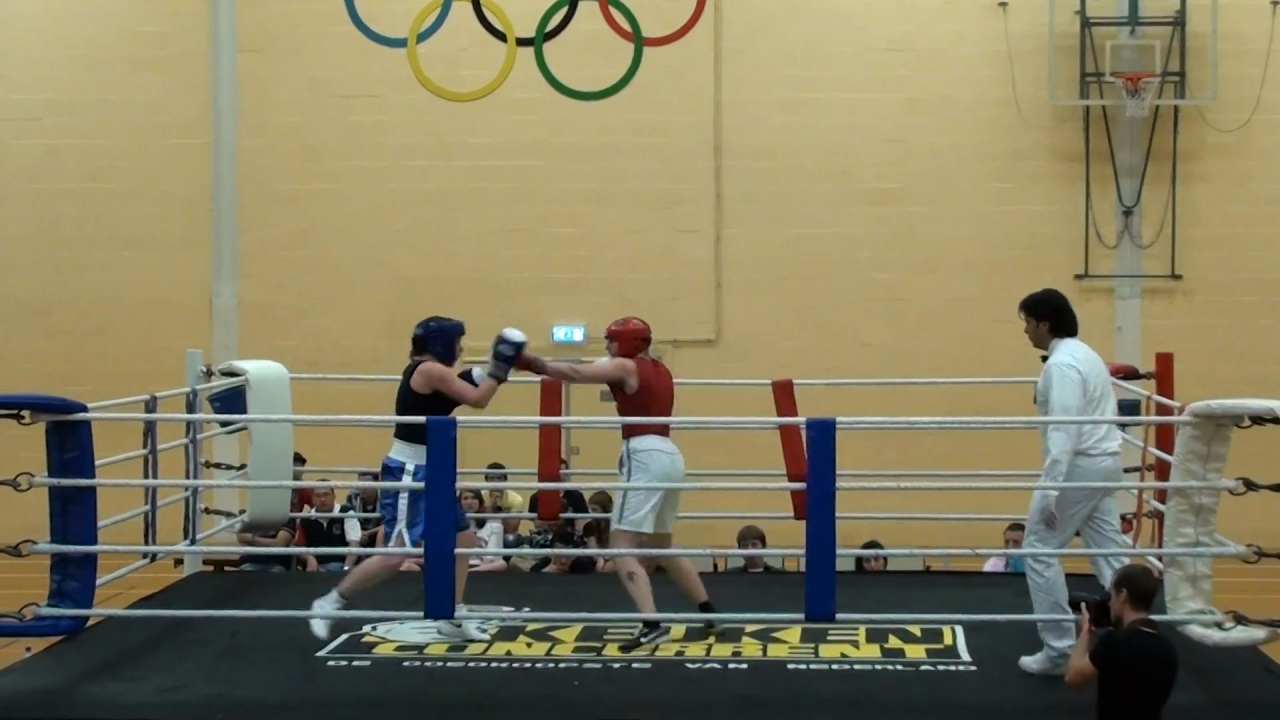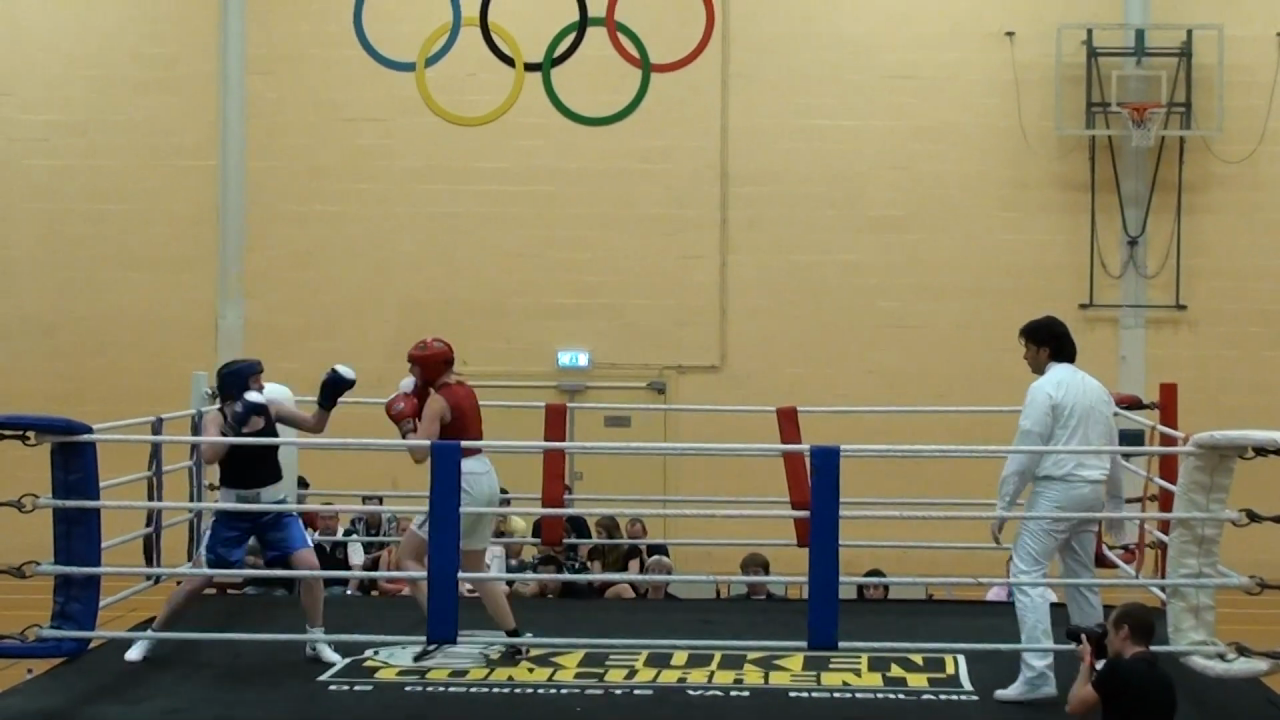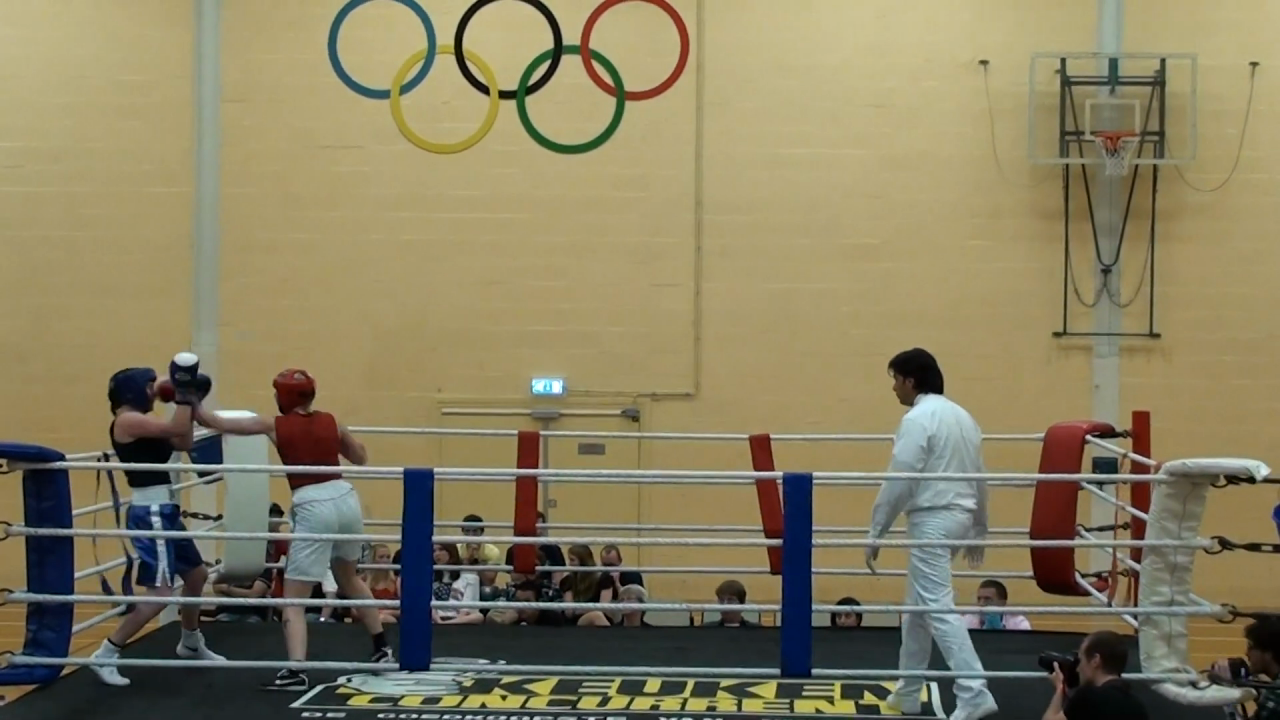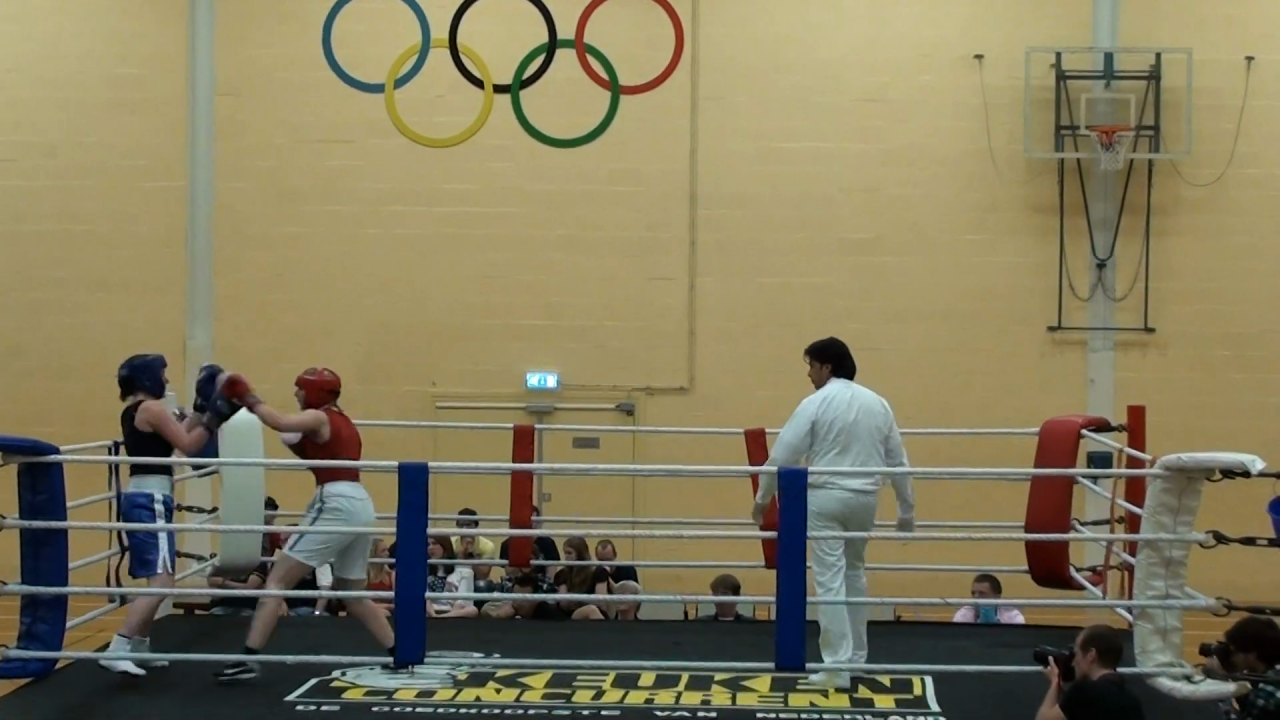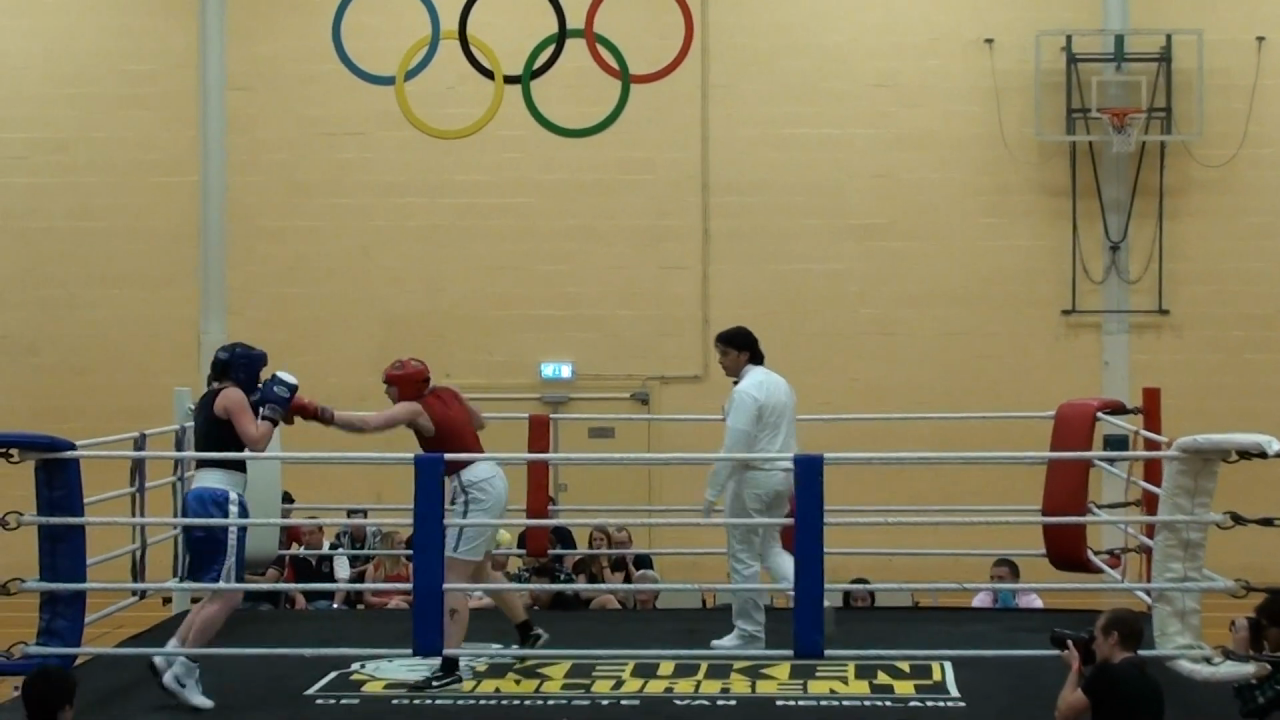
dt=1s
person 1, frame 1
left shoulder: (1062, 363)
right shoulder: (1089, 358)
left elbow: (1064, 430)
left wrist: (1049, 488)
left hip: (1079, 468)
right hip: (1106, 465)
left knee: (1039, 551)
right knee: (1111, 557)
left ankle: (1057, 649)
person 1, frame 2
left shoulder: (1045, 388)
right shoulder: (1096, 389)
left elbow: (1025, 451)
right elbow: (1108, 448)
left wrist: (1004, 505)
right wrist: (1114, 503)
left hip: (1056, 492)
right hip: (1091, 491)
left knee: (1026, 577)
right knee: (1082, 580)
left ankle: (1036, 676)
person 1, frame 3
left shoulder: (916, 419)
right shoulder: (962, 417)
left elbow: (896, 483)
right elbow: (978, 480)
left wrist: (876, 533)
right wrist: (980, 530)
left hip: (931, 520)
right hip: (960, 519)
left knee: (937, 609)
right knee: (922, 601)
person 1, frame 4
left shoulder: (814, 404)
right shoulder: (877, 403)
left elbow: (783, 457)
right elbow: (898, 461)
left wrist: (762, 498)
right wrist: (907, 508)
left hip: (824, 499)
right hip: (863, 499)
left knee: (830, 581)
right knee: (854, 576)
left ankle: (838, 668)
right ankle: (856, 656)
person 1, frame 5
left shoulder: (747, 389)
right shoulder: (778, 383)
left elbow: (736, 449)
left wrist: (712, 492)
left hip: (756, 478)
right hip: (781, 475)
left knee: (743, 556)
right knee: (769, 549)
left ankle: (748, 633)
person 2, frame 1
left shoulder: (434, 372)
right shoulder: (428, 369)
left elbow: (441, 407)
right elbow: (476, 400)
left wrist: (468, 380)
right wrist: (501, 366)
left hip: (425, 472)
right hip: (406, 472)
left knee: (464, 540)
right knee: (397, 555)
left ankle: (451, 619)
right ankle: (330, 603)
person 2, frame 2
left shoulder: (270, 408)
right shoulder: (216, 418)
left elbow: (314, 427)
right elbow: (207, 455)
left wrist: (330, 398)
right wrist: (237, 424)
left hip: (275, 507)
right hip: (232, 511)
left knee: (309, 566)
right knee: (197, 581)
left ankle: (317, 641)
right ankle: (151, 637)
person 2, frame 3
left shoulder: (142, 423)
right shoulder: (128, 421)
left elbow: (181, 442)
right elbow: (174, 429)
left wrist: (189, 399)
right wrist: (184, 395)
left hip: (163, 511)
right hip: (150, 515)
left knee: (196, 576)
right knee: (159, 594)
left ankle: (193, 644)
right ankle: (105, 656)
person 2, frame 4
left shoulder: (141, 410)
right shoulder: (151, 409)
left elbow: (181, 432)
right elbow: (188, 445)
left wrist: (204, 411)
right wrist: (210, 419)
left hip: (149, 503)
right hip: (145, 504)
left knee: (159, 579)
right knee: (159, 581)
left ankle: (137, 646)
right ankle: (117, 650)
person 2, frame 5
left shoulder: (209, 399)
right shoulder: (233, 396)
right elbow: (257, 439)
left wrist: (261, 407)
right wrist: (274, 410)
left hip: (200, 498)
right hip: (219, 500)
left knee: (216, 596)
right knee: (225, 598)
left ankle: (172, 657)
right ankle: (182, 671)
person 3, frame 1
left shoulder: (628, 368)
right shoulder: (663, 372)
left elbow: (578, 373)
left wrist: (533, 362)
left hip: (645, 461)
right hip: (670, 459)
left knee: (622, 553)
right knee: (660, 550)
left ankle: (651, 626)
right ankle: (706, 611)
person 3, frame 2
left shoulder: (437, 399)
right shoulder: (465, 390)
left elbow: (420, 453)
left wrist: (405, 421)
left hip: (462, 484)
right hip: (485, 479)
left knee: (408, 555)
right knee: (474, 569)
right ankle: (515, 640)
person 3, frame 3
left shoulder: (274, 424)
right shoulder: (330, 421)
left elbow: (221, 425)
right elbow: (360, 459)
left hip: (312, 510)
right hip: (346, 501)
left knee: (294, 600)
right knee: (348, 577)
left ankle: (296, 672)
right ankle: (381, 647)
person 3, frame 4
left shoulder: (318, 418)
right shoulder: (347, 425)
left elbow: (277, 420)
left wrist: (245, 397)
right wrist: (299, 446)
left hip: (336, 508)
right hip: (361, 506)
left knee: (276, 580)
right knee: (354, 596)
left ankle: (248, 658)
right ankle: (399, 656)
person 3, frame 5
left shoulder: (414, 408)
right shoulder: (445, 395)
left elbow: (364, 423)
right elbow: (479, 424)
left wrist: (316, 411)
left hip: (479, 490)
right hip: (489, 482)
left knee: (454, 583)
right knee: (479, 572)
left ankle: (450, 667)
right ankle: (529, 633)
